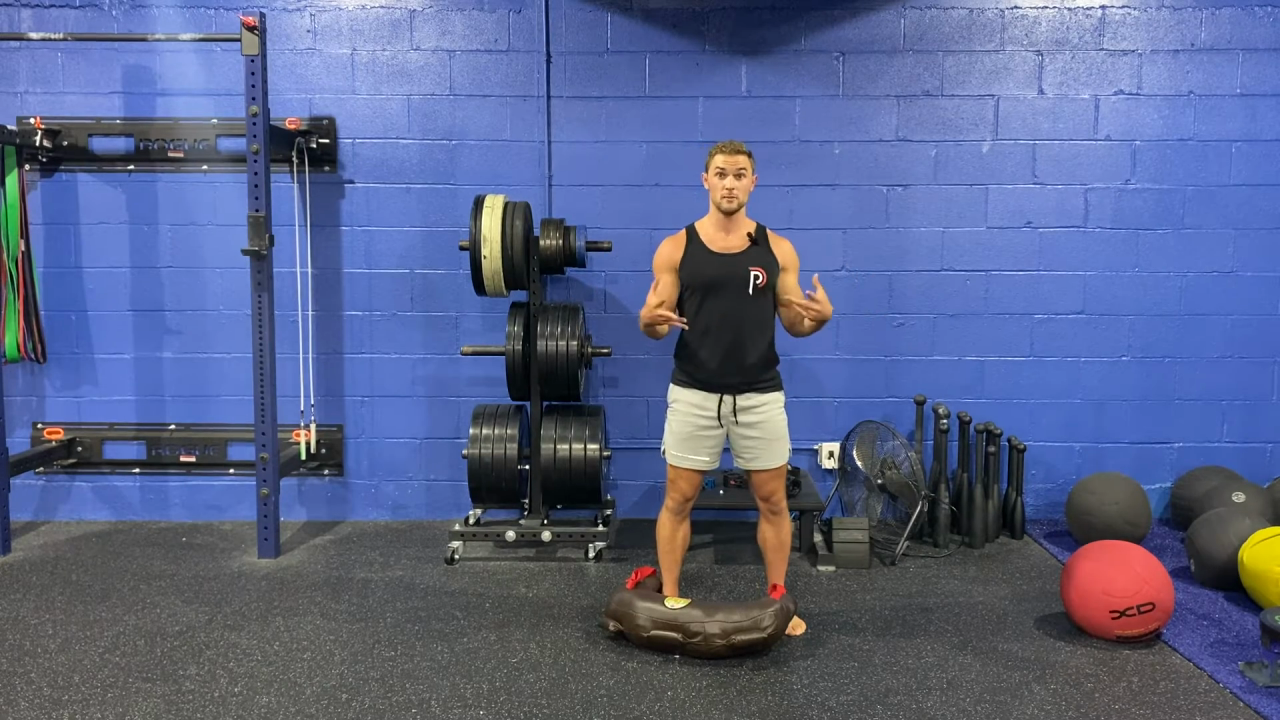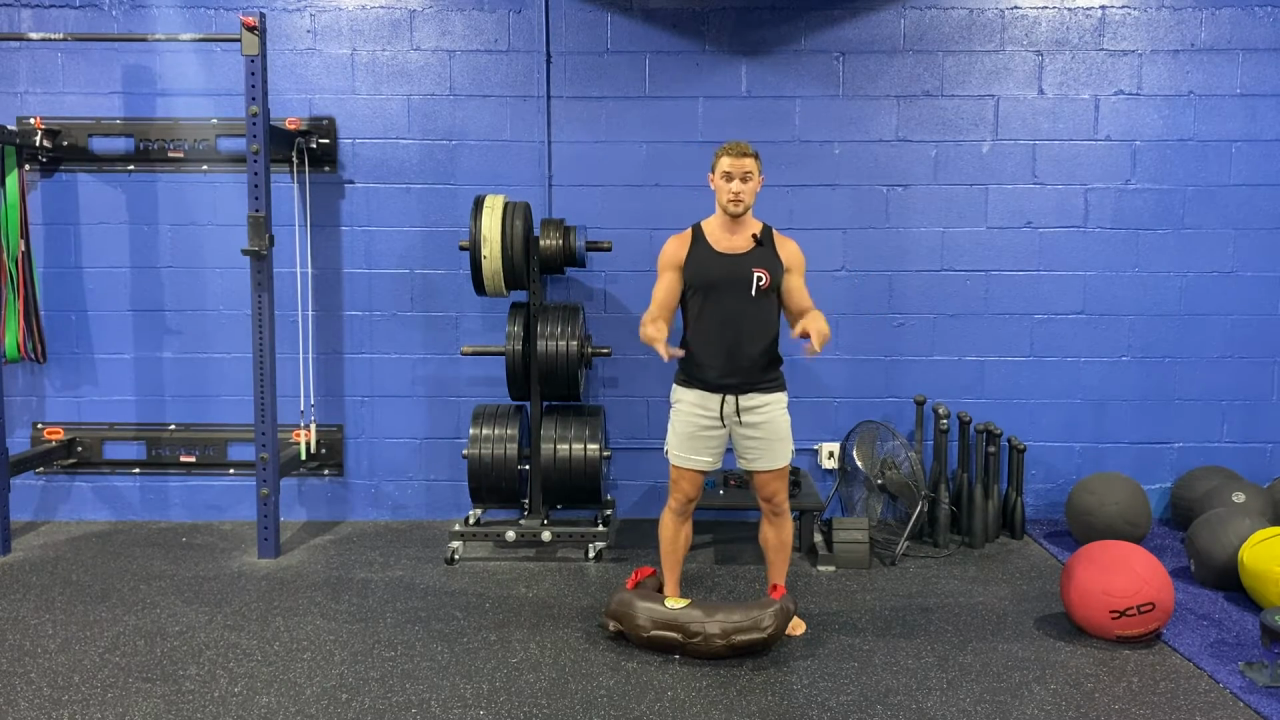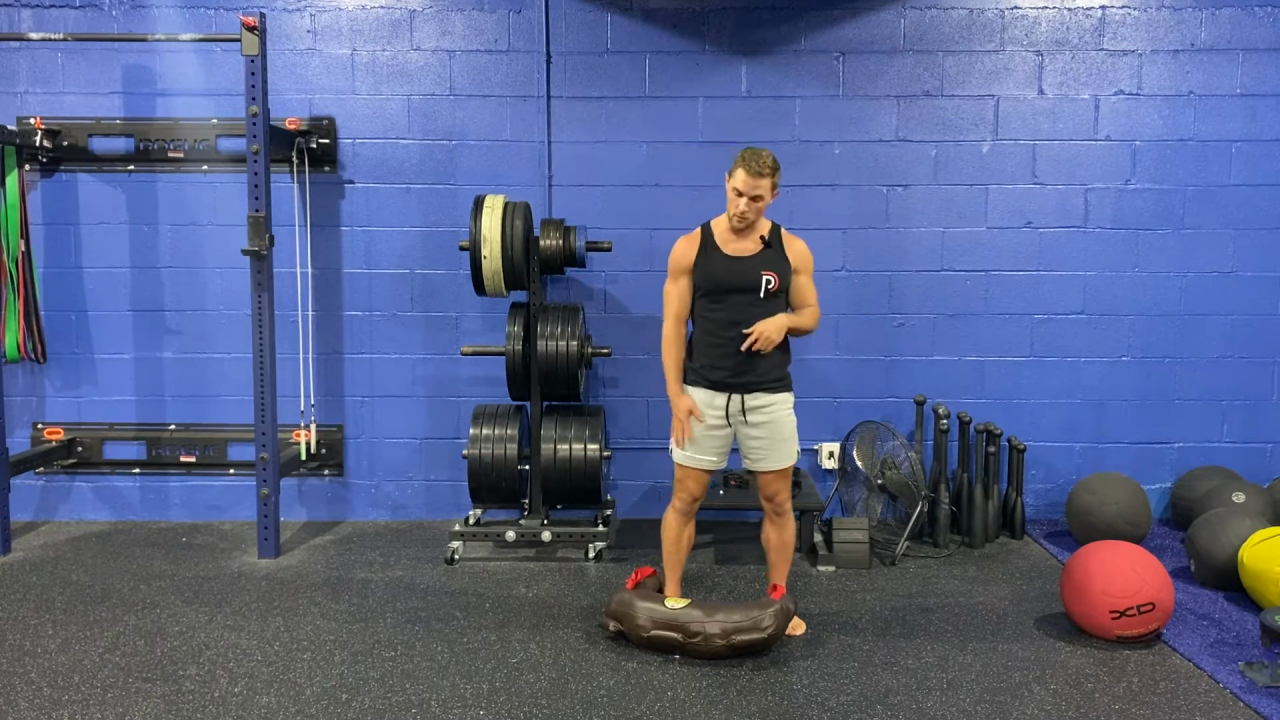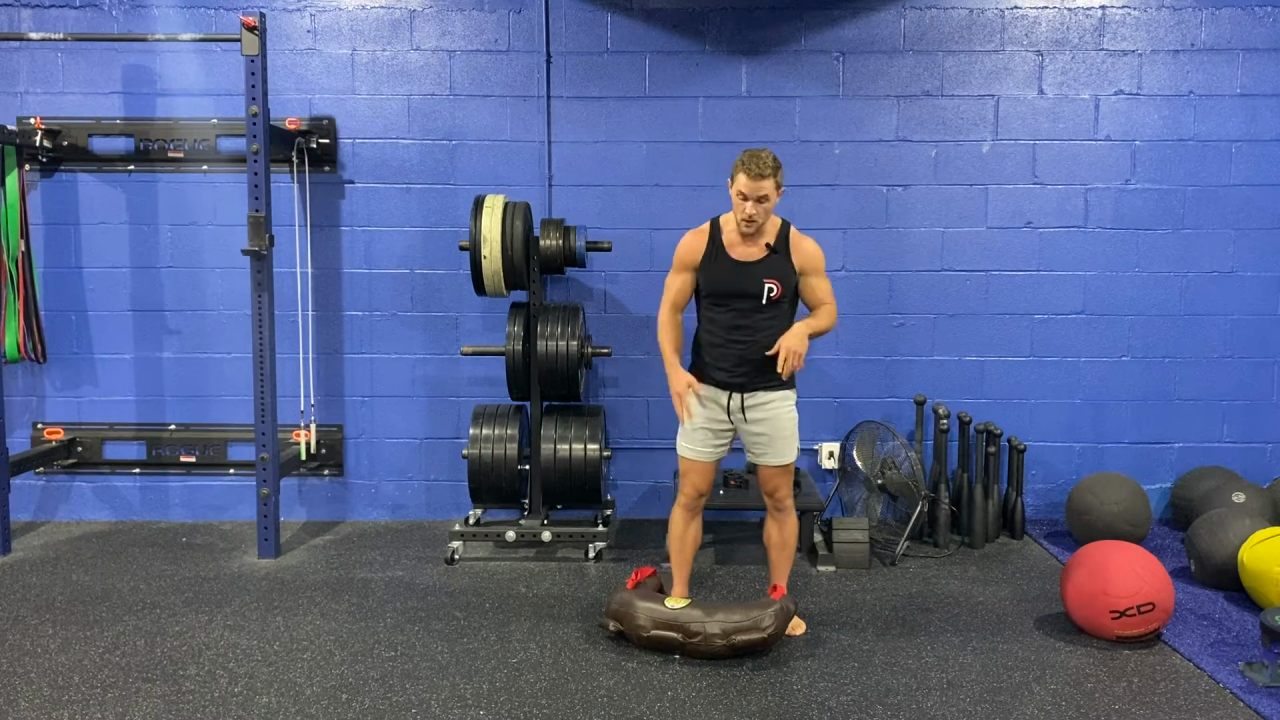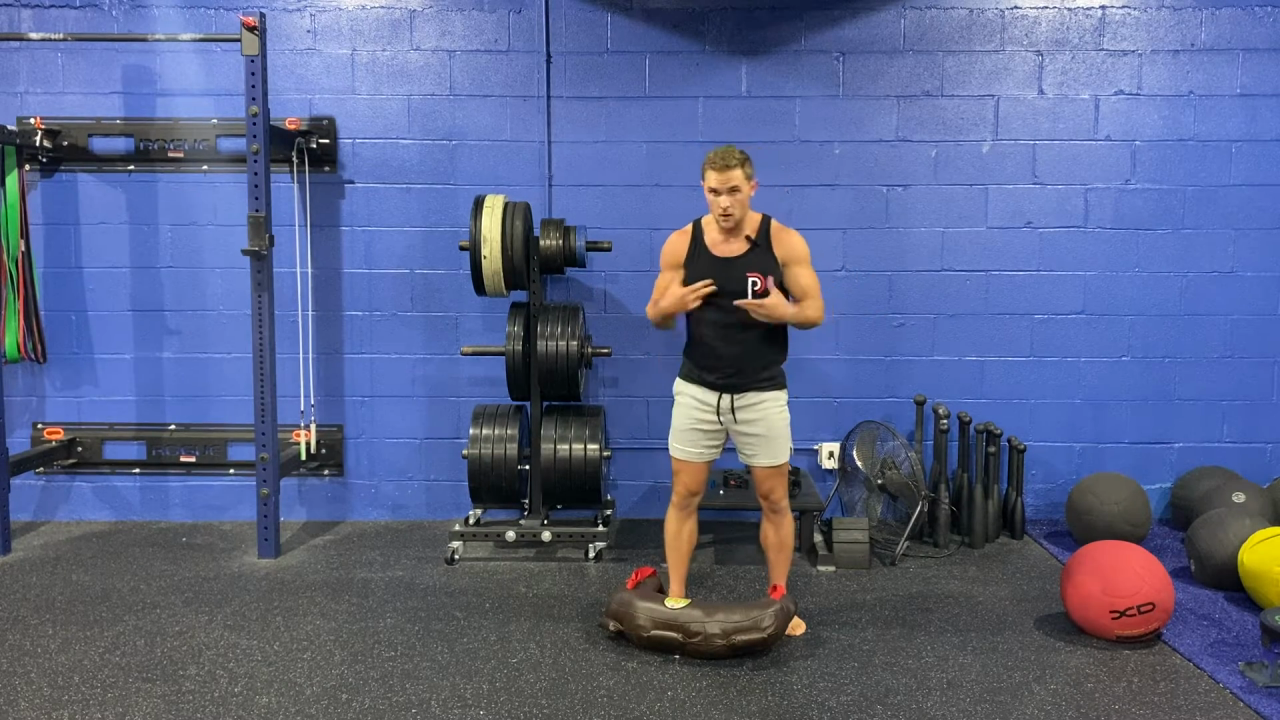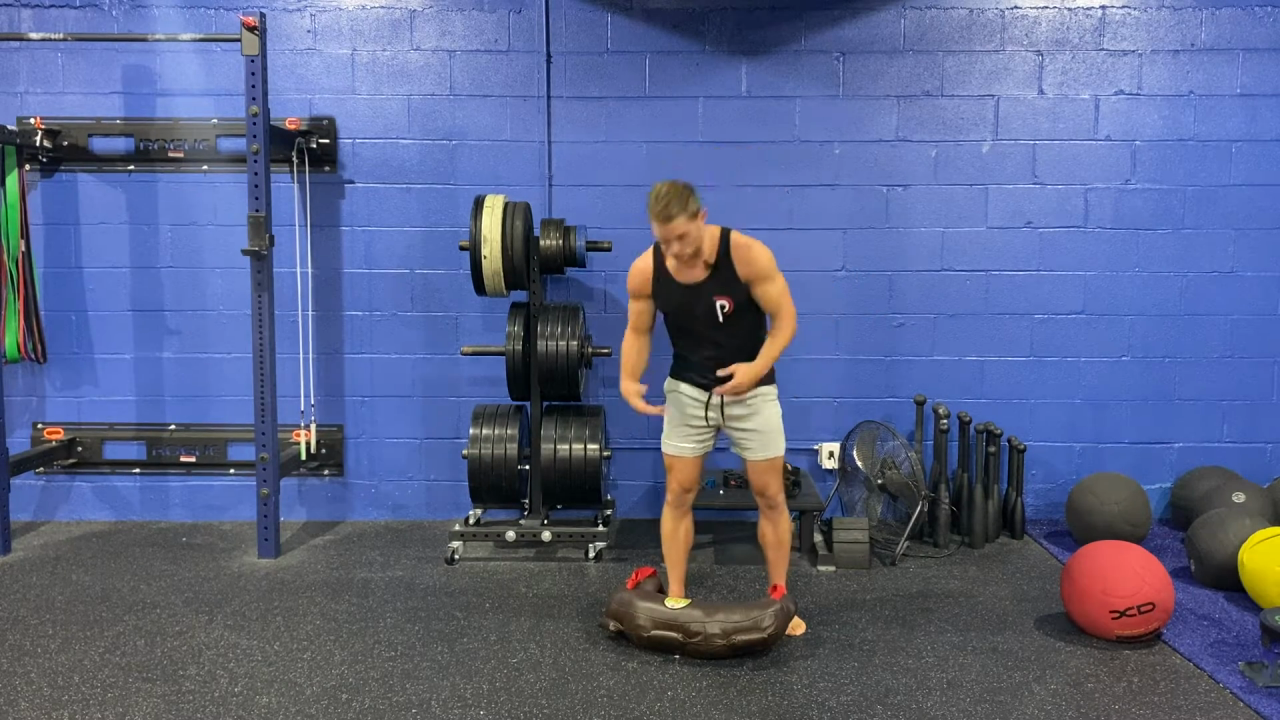
dt=0.3s
person 1, frame 1
left shoulder: (778, 249)
right shoulder: (675, 248)
left elbow: (793, 323)
right elbow: (655, 324)
left wrist: (820, 317)
right wrist: (650, 319)
left hip: (760, 395)
right hip: (693, 393)
left knee: (773, 501)
right knee: (678, 500)
right ankle: (670, 600)
person 1, frame 2
left shoulder: (783, 248)
right shoulder: (680, 246)
left elbow: (801, 313)
right elbow: (659, 314)
left wrist: (814, 325)
right wrist: (651, 333)
left hip: (763, 395)
right hip: (696, 394)
left knee: (775, 503)
right knee: (681, 500)
right ankle: (670, 599)
person 1, frame 3
left shoulder: (792, 249)
right shoulder: (690, 246)
left elbow: (811, 314)
right elbow: (674, 323)
left wrist: (785, 319)
right wrist: (676, 393)
left hip: (770, 396)
right hip: (704, 395)
left knee: (778, 502)
right knee: (685, 499)
right ankle: (671, 599)
person 1, frame 4
left shoulder: (800, 249)
right shoulder: (697, 243)
left elbow: (827, 310)
right elbow: (670, 310)
left wrist: (802, 330)
right wrist: (674, 369)
left hip: (771, 392)
right hip: (707, 390)
left knee: (779, 499)
right knee: (690, 496)
left ankle: (779, 600)
right ankle: (677, 597)
person 1, frame 5
left shoulder: (784, 241)
right shoulder: (681, 243)
left elbow: (814, 309)
right elbow: (655, 314)
left wrist: (784, 310)
right wrist: (670, 305)
left hip: (762, 393)
right hip: (697, 389)
left knee: (774, 501)
right knee: (684, 496)
left ankle: (779, 599)
right ankle: (675, 598)
person 1, frame 6
left shoulder: (747, 253)
right shoulder: (643, 271)
left elbow: (785, 315)
right elbow: (638, 332)
left wrist: (755, 370)
right wrist: (628, 379)
left hip: (750, 382)
right hip: (686, 389)
left knee: (770, 494)
right knee: (678, 493)
left ankle: (779, 599)
right ankle: (675, 598)
